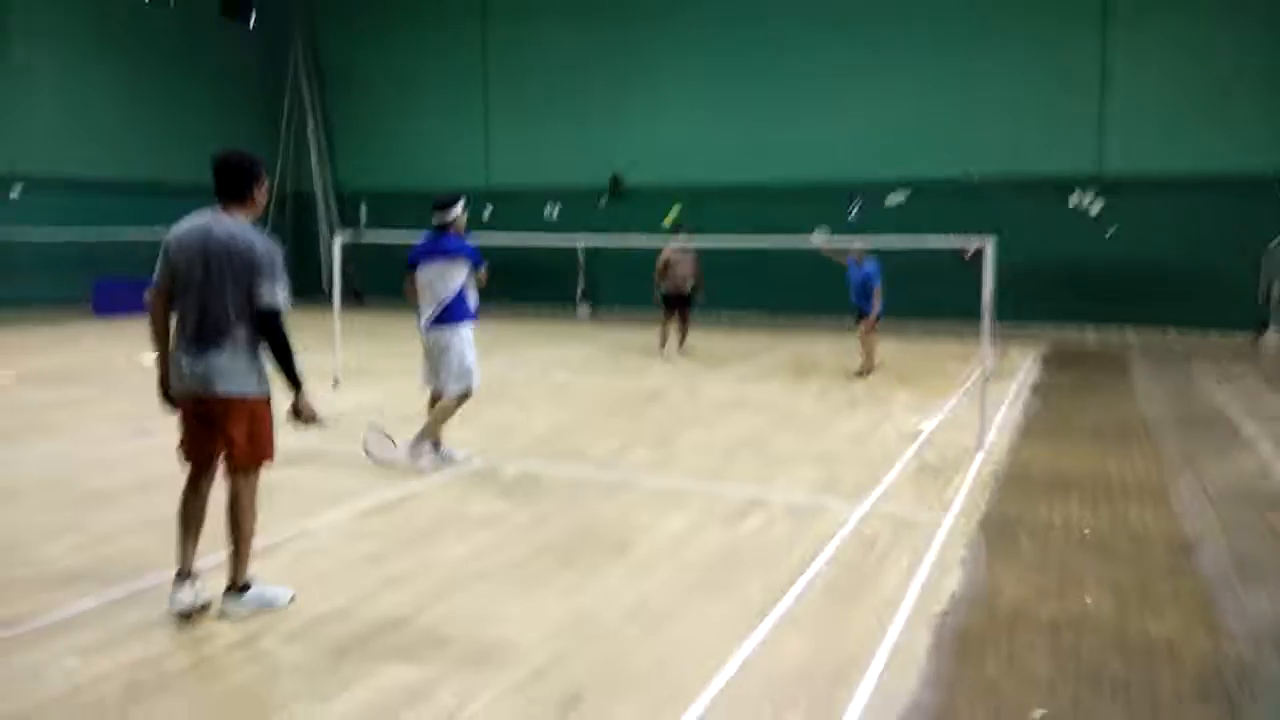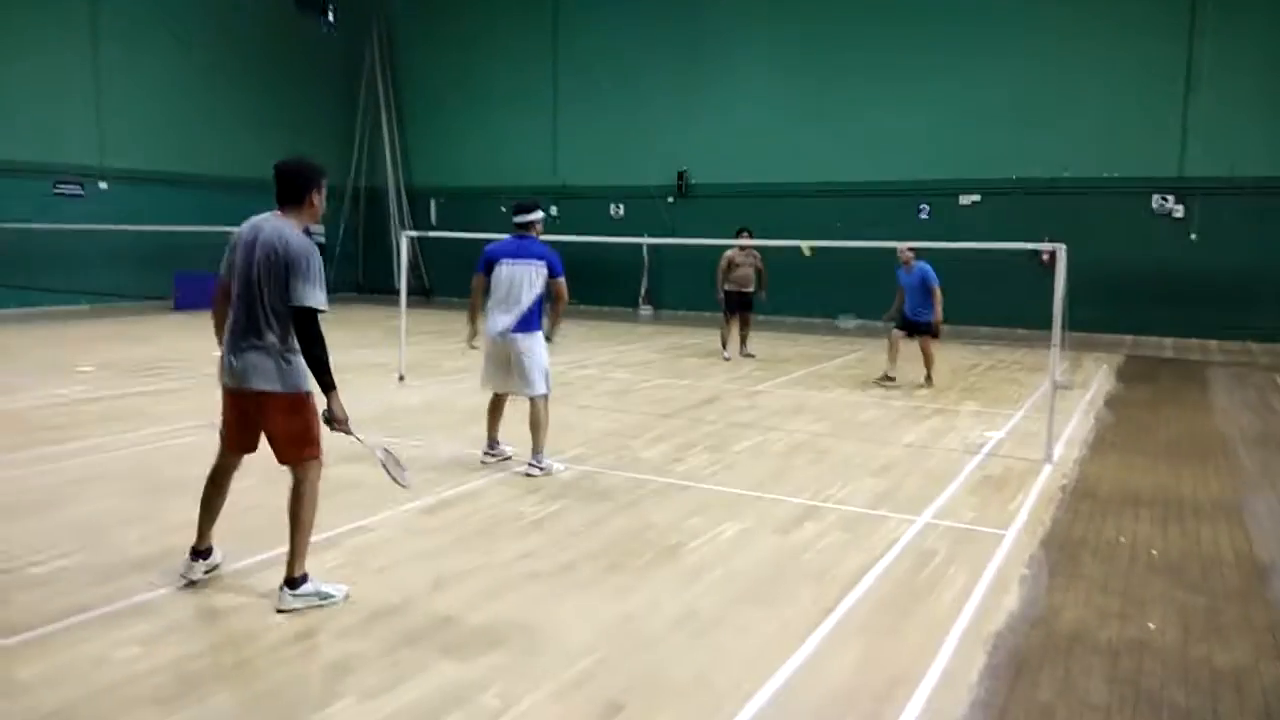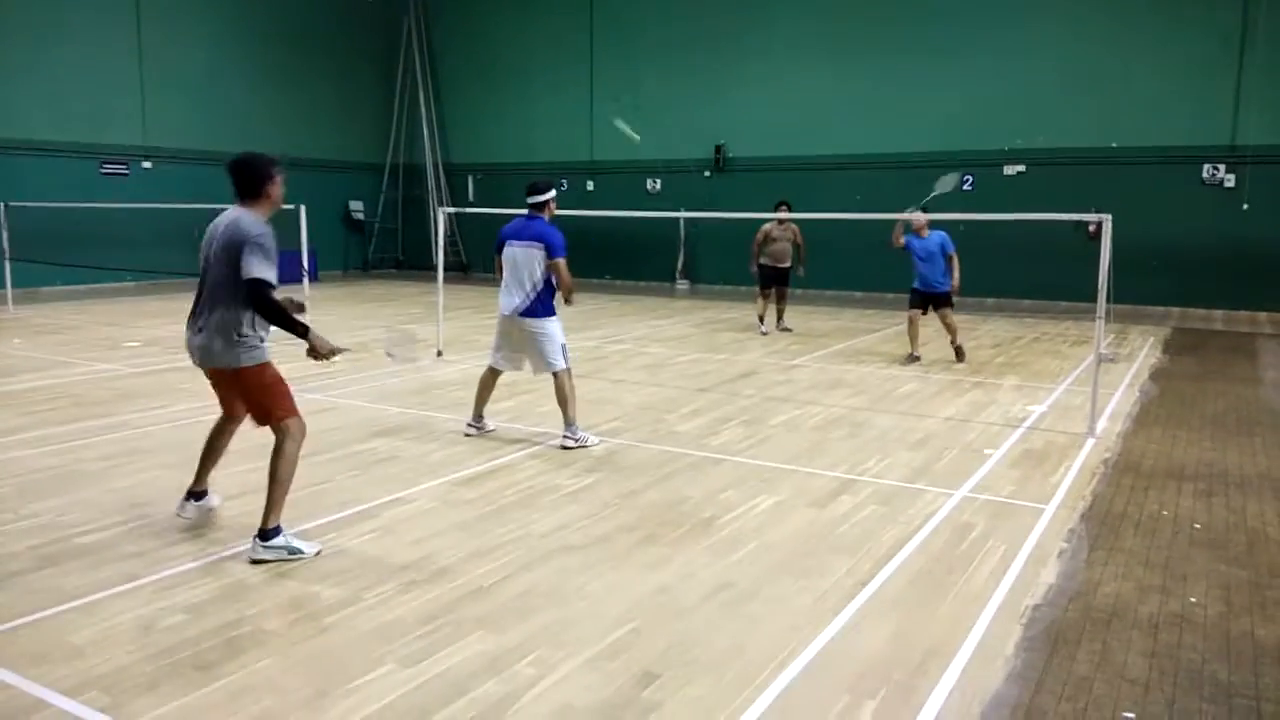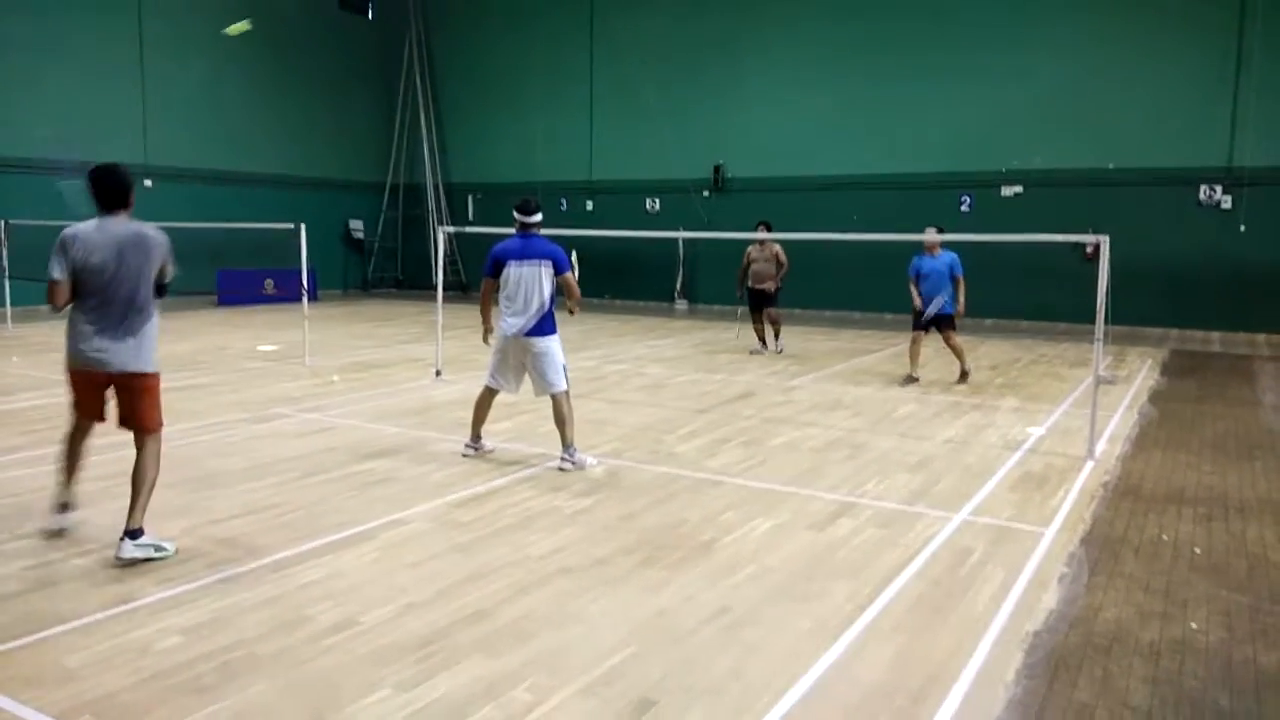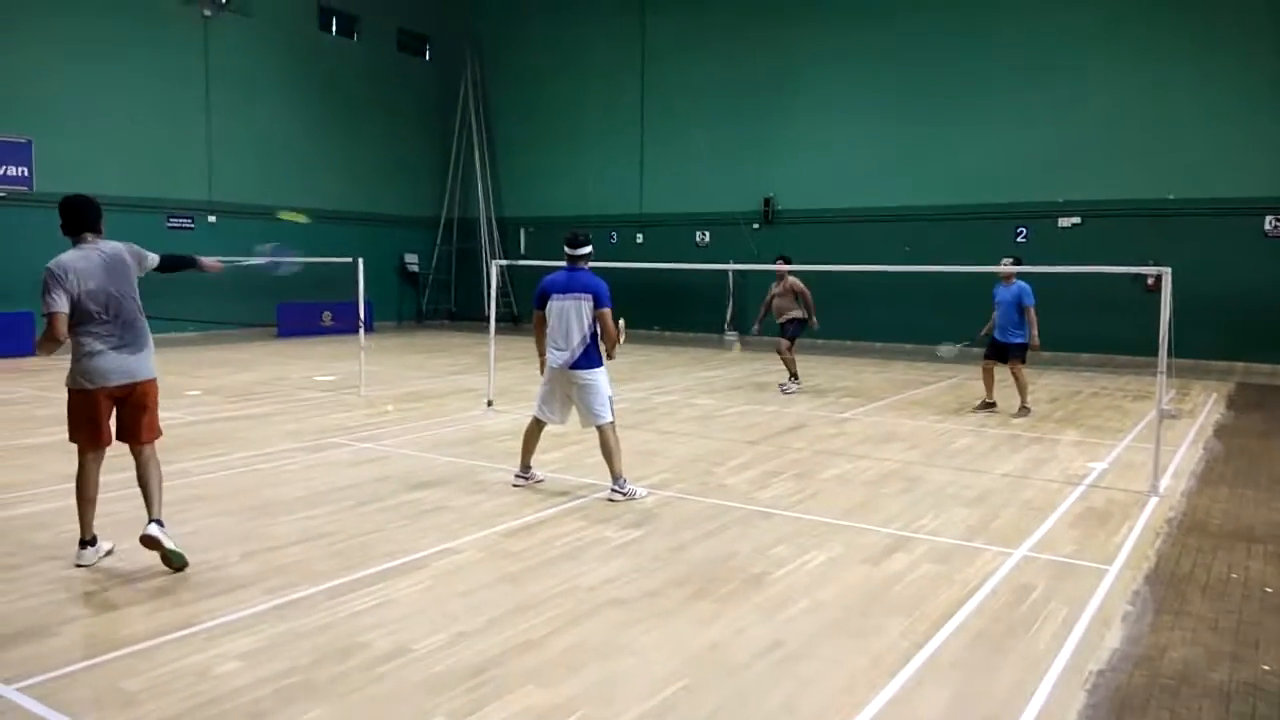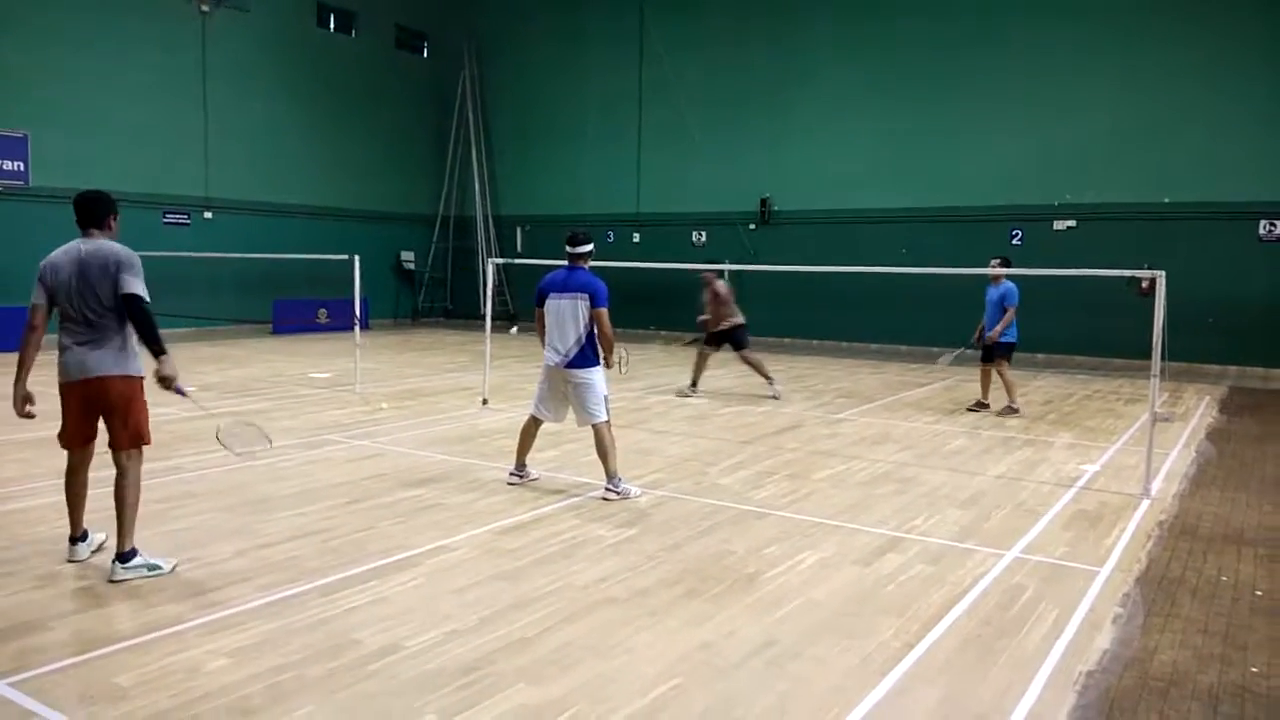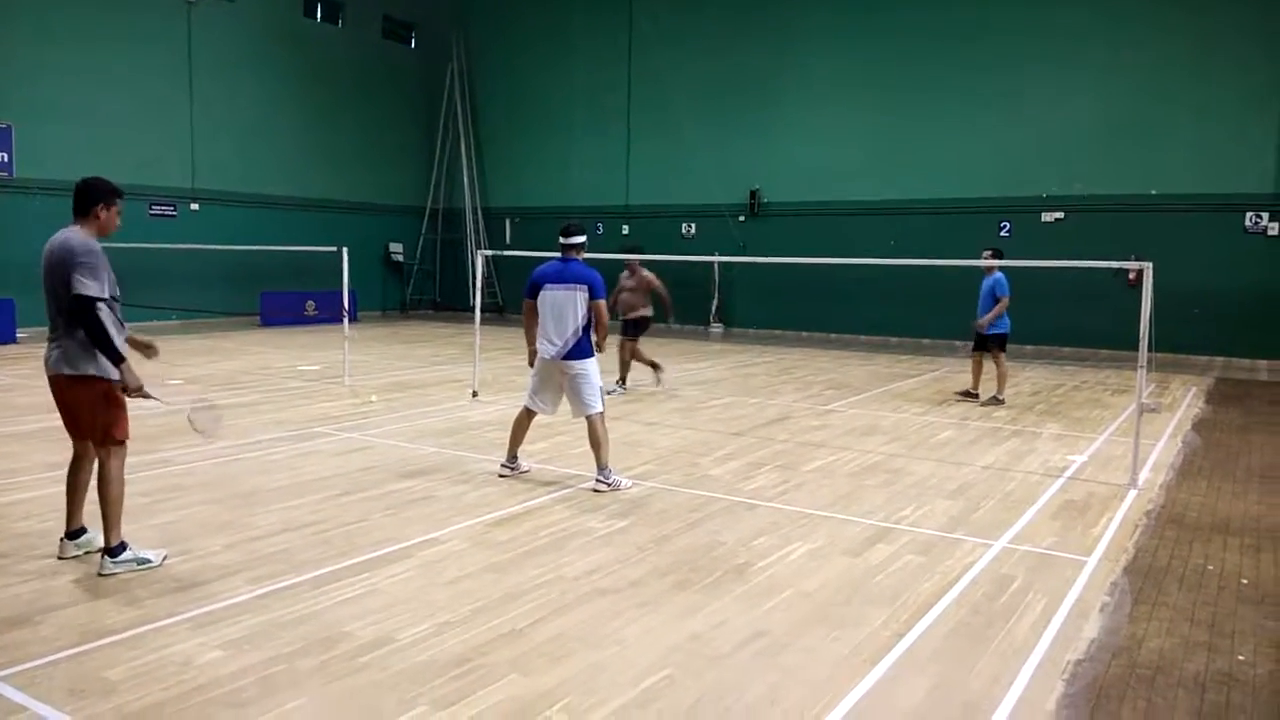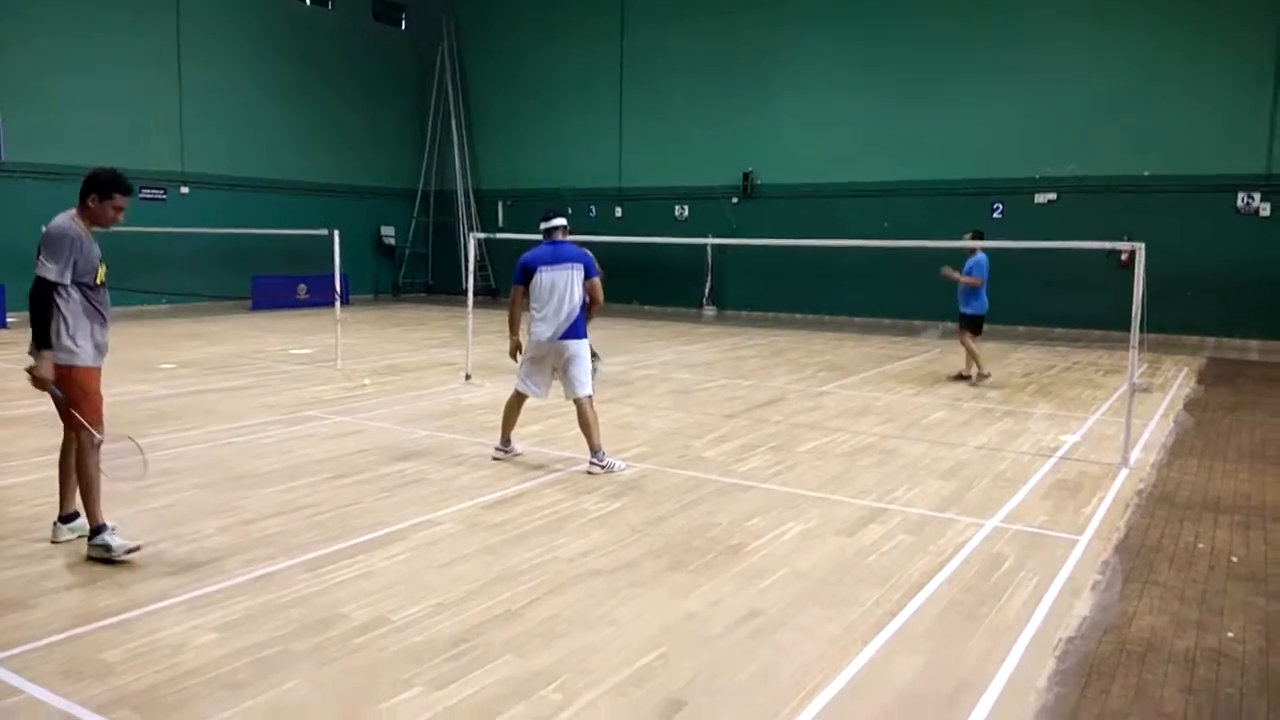
dt=0.5s
person 1, frame 1
left shoulder: (181, 234)
right shoulder: (260, 247)
left elbow: (158, 307)
right elbow: (270, 327)
left wrist: (165, 369)
right wrist: (298, 390)
left hip: (188, 377)
right hip: (239, 381)
left knee: (199, 475)
right knee: (243, 479)
left ankle: (185, 582)
right ankle: (239, 590)
person 1, frame 2
left shoulder: (247, 230)
right shoulder: (301, 249)
left elbow: (221, 298)
right elbow: (306, 327)
right wrist: (332, 394)
left hip: (237, 369)
right hip: (279, 377)
left knee: (228, 458)
right knee: (307, 470)
left ankle: (200, 554)
right ankle: (296, 582)
person 1, frame 3
left shoulder: (223, 223)
right shoulder: (255, 233)
right elbow: (258, 297)
left wrist: (279, 304)
right wrist: (309, 335)
left hip: (205, 342)
right hip: (236, 350)
left knee: (234, 414)
right knee: (291, 430)
left ankle: (196, 495)
right ankle: (268, 536)
person 1, frame 4
left shoulder: (74, 237)
right shoulder: (155, 238)
left elbow: (57, 300)
left wrist: (83, 289)
left hip: (86, 354)
right hip: (135, 357)
left knee: (82, 426)
right knee: (149, 441)
left ankle: (63, 505)
right ankle: (134, 535)
person 1, frame 5
left shoulder: (59, 268)
right shoulder: (124, 253)
left elbow: (57, 333)
right elbow: (165, 262)
left wrist: (43, 346)
right wrist: (200, 262)
left hip: (92, 374)
right hip: (138, 369)
left knee: (90, 456)
right knee: (144, 449)
left ankle: (87, 543)
right ankle: (155, 523)
person 1, frame 6
left shoulder: (52, 262)
right shoulder: (122, 256)
left elbow: (34, 327)
right elbow: (135, 310)
left wrist: (21, 384)
right wrist: (162, 356)
left hip: (74, 371)
right hip: (119, 371)
left knee: (79, 456)
right knee: (129, 460)
left ankle: (79, 539)
right ankle: (126, 557)
person 1, frame 7
left shoulder: (59, 244)
right shoulder: (86, 248)
right elbow: (87, 314)
left wrist: (128, 339)
right wrist: (122, 364)
left hip: (63, 365)
right hip: (89, 369)
left knee: (85, 450)
right knee: (111, 453)
left ankle: (74, 535)
right ankle: (115, 551)
person 1, frame 8
left shoulder: (85, 236)
right shoulder: (64, 234)
right elbow: (41, 294)
right wrist: (44, 355)
left hip: (86, 353)
right hip: (69, 355)
left knee: (78, 435)
right knee: (89, 436)
left ankle: (68, 518)
right ankle: (98, 533)
person 2, frame 1
left shoulder: (418, 250)
right shoulder: (464, 249)
left elbow: (409, 289)
right elbow: (480, 280)
left hip: (430, 327)
right hip: (454, 328)
left knee: (440, 390)
right knee: (461, 391)
left ankle: (435, 447)
right ankle: (422, 441)
person 2, frame 2
left shoulder: (492, 251)
right shoulder: (547, 254)
left elbow: (476, 291)
right elbow: (562, 297)
left wrist: (473, 327)
right wrist: (552, 327)
left hip: (495, 332)
right hip: (527, 335)
left knee: (499, 391)
right knee: (538, 396)
left ankle: (492, 447)
right ankle: (537, 461)
person 2, frame 3
left shoulder: (508, 230)
right shoulder: (550, 234)
right elbow: (563, 278)
right wrist: (567, 295)
left hip: (508, 311)
right hip: (539, 315)
left knee: (494, 367)
right knee: (561, 371)
left ankle: (476, 420)
right ankle: (571, 432)
person 2, frame 4
left shoulder: (499, 251)
right shoulder: (553, 251)
left elbow: (486, 293)
right elbow: (573, 292)
left wrist: (486, 323)
right wrist: (572, 305)
left hip: (508, 333)
right hip: (542, 335)
left knee: (490, 388)
right knee: (559, 393)
left ankle: (474, 442)
right ankle: (569, 454)
person 2, frame 5
left shoulder: (547, 283)
right shoulder: (596, 285)
left elbow: (538, 326)
right elbow: (608, 330)
left wrist: (542, 355)
right wrist: (611, 349)
left hip: (555, 364)
right hip: (587, 367)
left knee: (539, 419)
right knee: (605, 425)
left ankle: (523, 472)
right ankle: (619, 485)
person 2, frame 6
left shoulder: (547, 282)
right shoulder: (594, 284)
right elbow: (604, 329)
right wrist: (609, 355)
left hip: (553, 364)
right hip: (584, 366)
left knee: (536, 417)
right knee: (601, 423)
left ankle: (518, 470)
right ankle: (613, 484)
person 2, frame 7
left shoulder: (539, 273)
right shoulder: (591, 276)
left elbow: (528, 314)
right elbow: (602, 320)
left wrist: (531, 346)
right wrist: (600, 340)
left hip: (546, 355)
right hip: (579, 358)
left knee: (529, 409)
right knee: (595, 415)
left ankle: (510, 462)
right ankle: (604, 475)
person 2, frame 8
left shoulder: (528, 259)
right shoulder: (583, 257)
left elbow: (516, 302)
right elbow: (597, 299)
left wrist: (513, 337)
left hip: (539, 338)
right hip: (573, 339)
left knee: (520, 393)
right knee: (583, 399)
left ankle: (503, 445)
right ankle: (598, 458)
